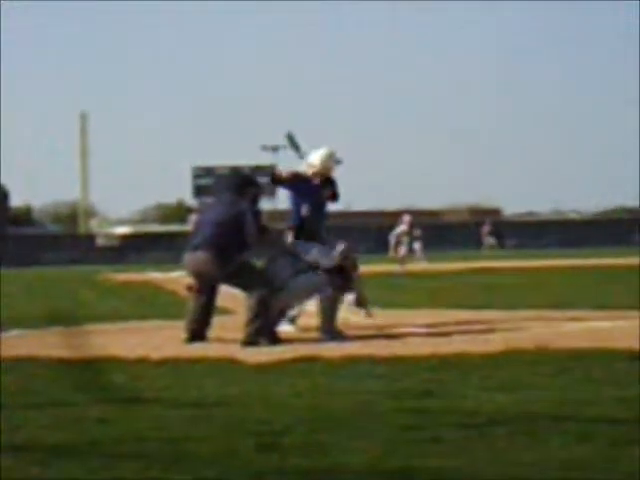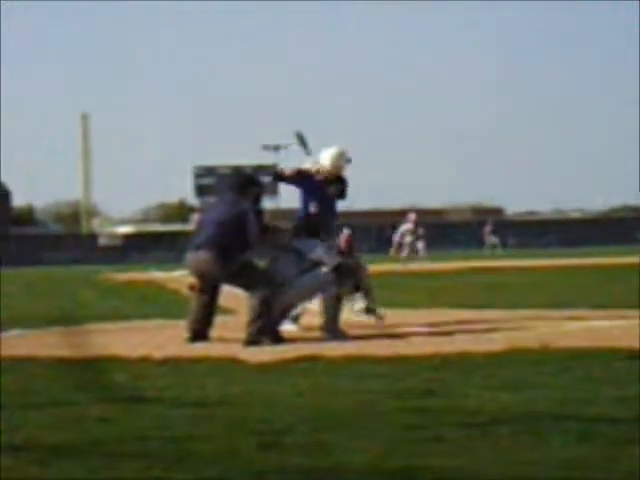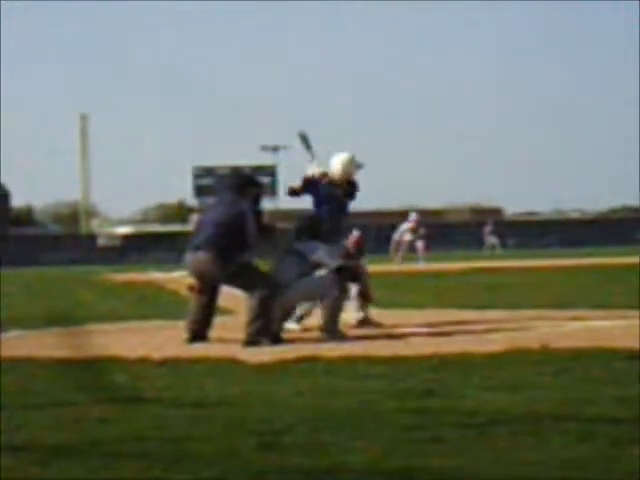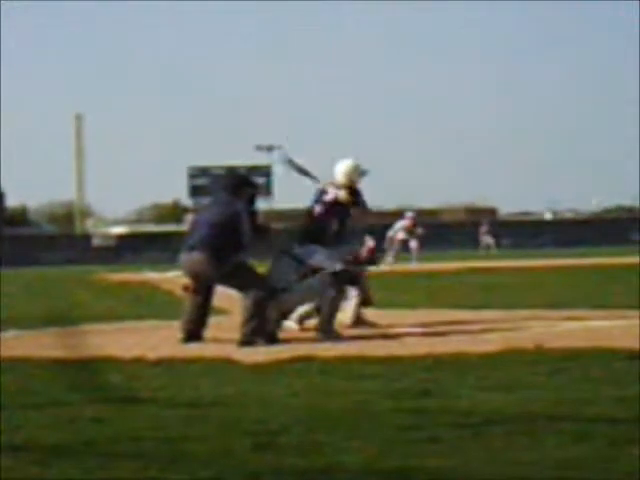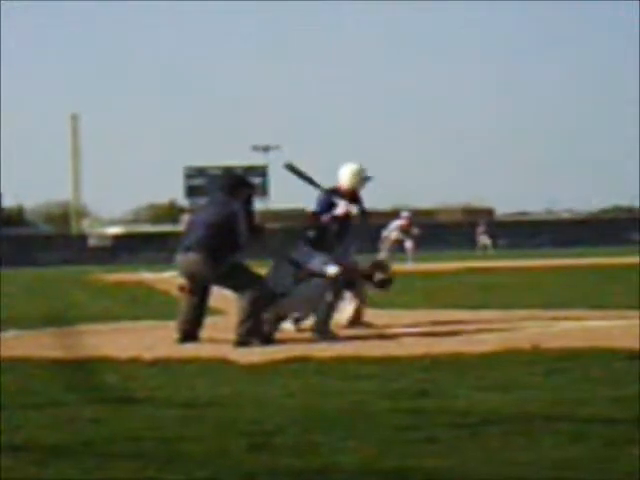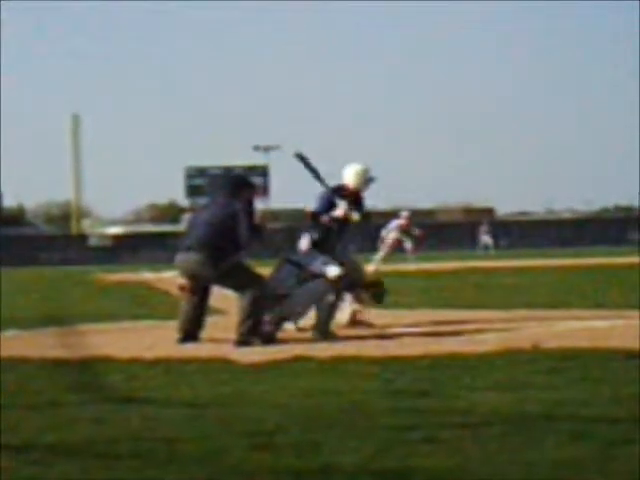
dt=0.1s
person 1, frame 1
left shoulder: (327, 182)
right shoulder: (298, 180)
left elbow: (333, 197)
right elbow: (275, 179)
right wrist: (299, 173)
left hip: (317, 236)
right hip: (300, 237)
person 1, frame 2
left shoulder: (337, 180)
right shoulder: (306, 177)
left elbow: (341, 193)
right elbow: (279, 176)
right wrist: (302, 170)
left hip: (328, 234)
right hip: (307, 235)
person 1, frame 3
left shoulder: (350, 185)
right shoulder: (318, 183)
left elbow: (351, 195)
right elbow: (293, 191)
right wrist: (308, 178)
left hip: (336, 239)
right hip: (314, 239)
person 1, frame 4
left shoulder: (353, 193)
right shoulder: (325, 193)
left elbow: (361, 212)
right elbow: (312, 216)
left wrist: (346, 199)
right wrist: (328, 200)
left hip: (338, 244)
right hip: (313, 242)
person 1, frame 5
left shoulder: (354, 197)
right shoulder: (328, 196)
left elbow: (363, 215)
right elbow: (316, 221)
left wrist: (355, 211)
right wrist: (337, 213)
left hip: (337, 247)
right hip: (313, 245)
left knee: (354, 276)
person 1, frame 6
left shoulder: (356, 197)
right shoulder: (330, 194)
left elbow: (364, 218)
right elbow: (314, 218)
left wrist: (358, 216)
right wrist: (335, 215)
left hip: (333, 244)
right hip: (313, 243)
left knee: (357, 275)
person 2, frame 1
left shoulder: (212, 206)
right shoulder: (244, 207)
right elbow: (254, 239)
left hip: (190, 258)
right hip: (214, 258)
left knee: (205, 286)
right knee: (260, 284)
left ankle: (194, 332)
right ankle: (255, 335)
person 2, frame 2
left shoulder: (214, 206)
right shoulder: (246, 206)
right elbow: (256, 238)
left hip: (193, 257)
right hip: (216, 258)
left knee: (207, 285)
right knee: (262, 284)
left ankle: (197, 331)
right ankle: (257, 334)
person 2, frame 3
left shoulder: (213, 207)
right shoulder: (245, 207)
right elbow: (254, 239)
left hip: (192, 258)
right hip: (215, 258)
left knee: (206, 286)
right knee: (263, 285)
left ankle: (195, 332)
right ankle: (257, 335)
person 2, frame 4
left shoulder: (208, 207)
right shoulder: (240, 207)
right elbow: (248, 239)
left wrist: (194, 278)
left hip: (186, 258)
right hip: (210, 259)
left knee: (201, 286)
right knee: (258, 285)
left ankle: (190, 332)
right ankle: (252, 335)
person 2, frame 5
left shoulder: (205, 208)
right shoulder: (237, 207)
right elbow: (245, 239)
left wrist: (190, 278)
right wrist: (258, 230)
left hip: (182, 259)
right hip: (207, 259)
left knee: (197, 287)
right knee: (252, 285)
left ankle: (186, 332)
right ankle: (247, 335)
person 2, frame 6
left shoulder: (206, 208)
right shoulder: (239, 207)
right elbow: (246, 239)
left wrist: (190, 278)
right wrist: (258, 230)
left hip: (182, 259)
right hip: (207, 259)
left knee: (198, 286)
right knee: (254, 286)
left ankle: (187, 333)
right ankle: (248, 335)
